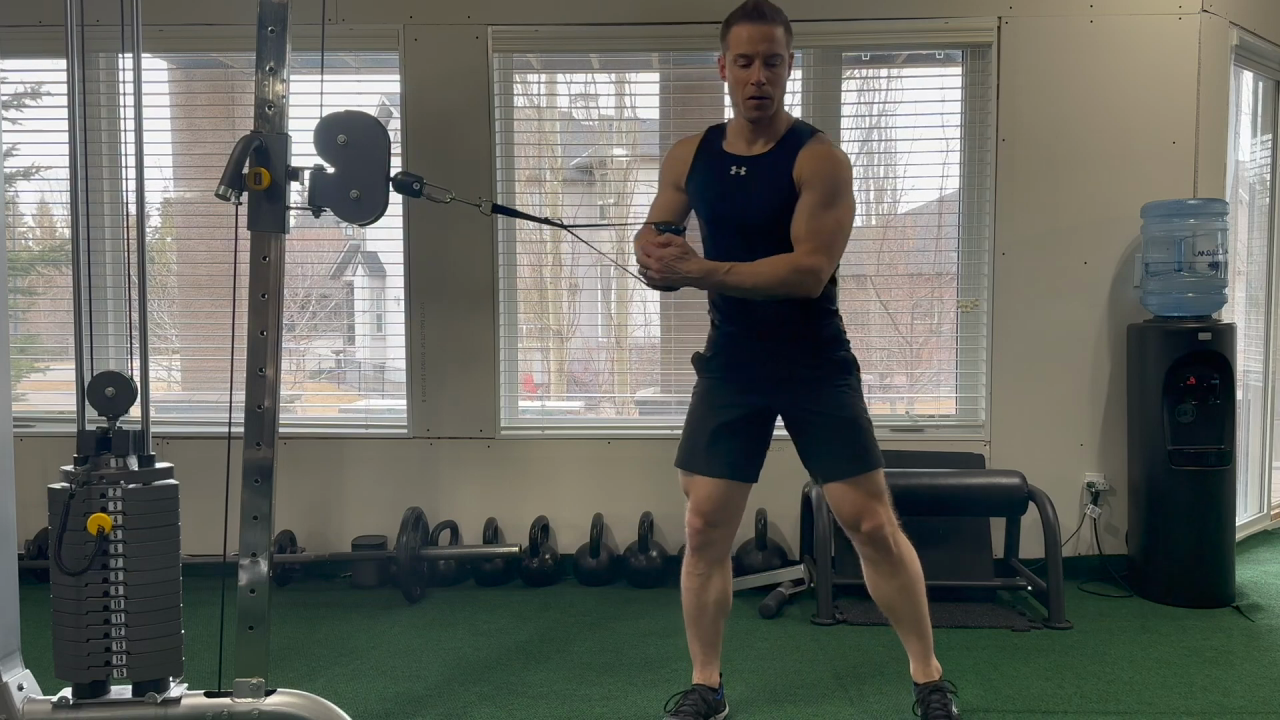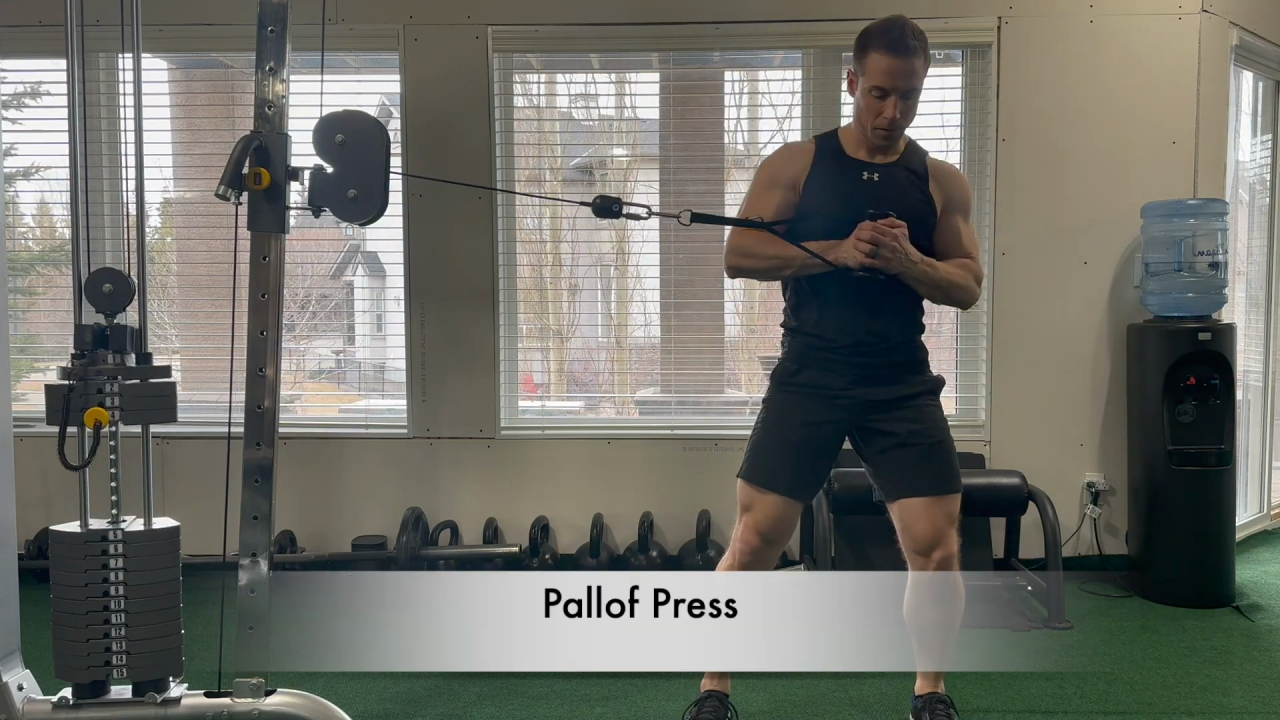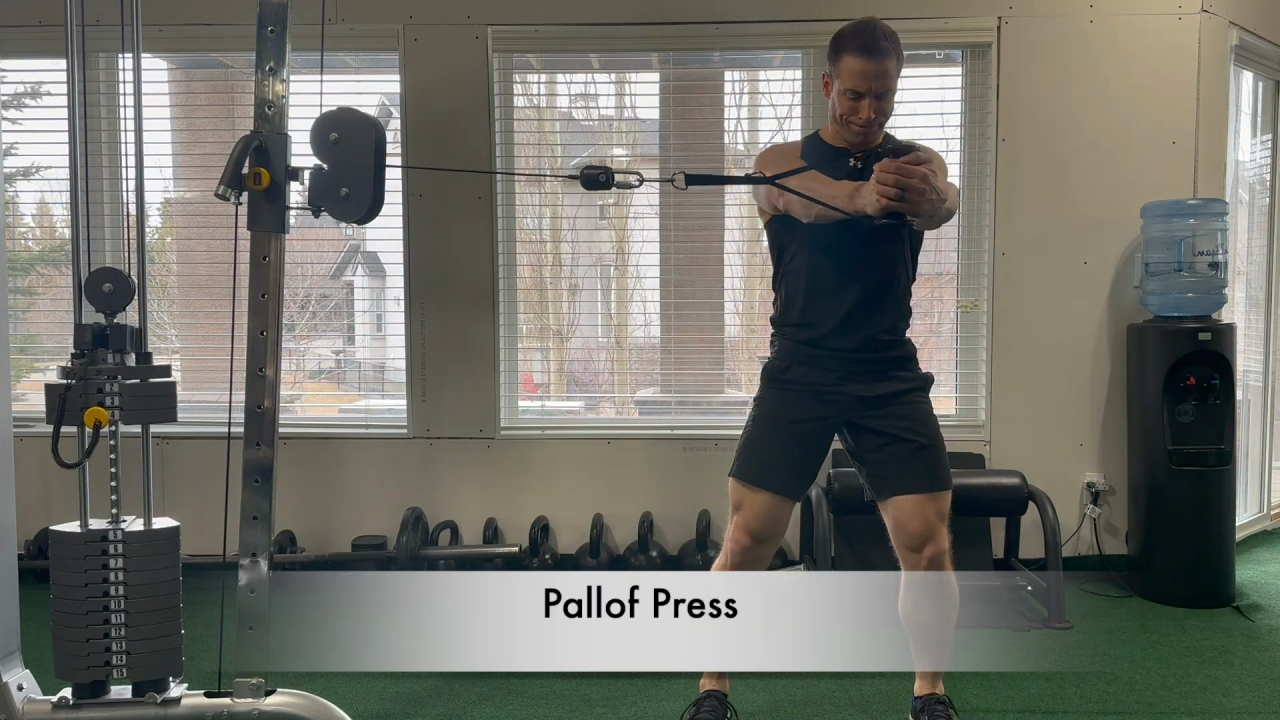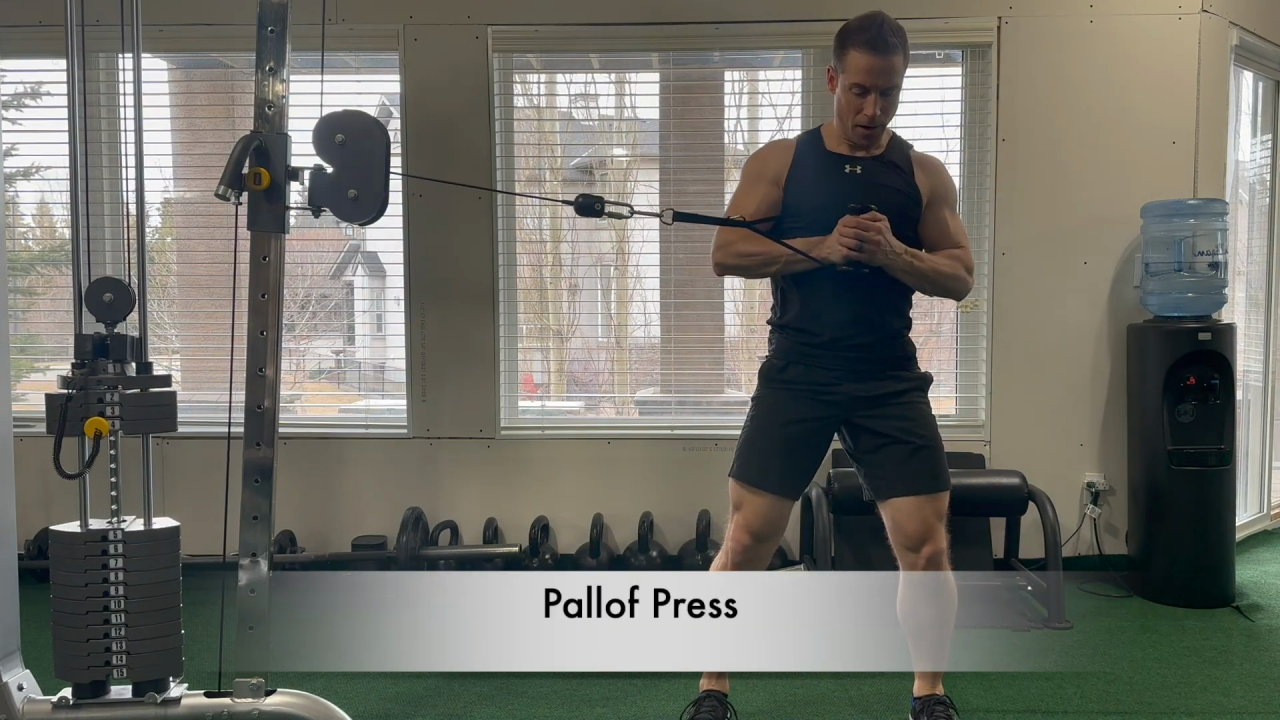
dt=1s
person 1, frame 1
left shoulder: (820, 158)
right shoulder: (690, 154)
left elbow: (808, 272)
right elbow: (654, 234)
left wrist: (700, 270)
right wrist: (653, 255)
left hip: (815, 367)
right hip: (731, 365)
left knee: (873, 527)
right knee: (704, 530)
person 1, frame 2
left shoulder: (941, 181)
right shoulder: (796, 163)
left elbow: (969, 285)
right elbow: (739, 255)
left wrist: (906, 261)
right wrist: (838, 251)
left hip: (902, 385)
right hip: (808, 378)
left knee: (937, 551)
right knee: (753, 543)
person 1, frame 3
left shoulder: (916, 159)
right shoulder: (783, 160)
left elbow: (944, 206)
right elbow: (806, 202)
left wrist: (929, 194)
right wrist: (864, 194)
left hip: (889, 376)
right hip: (800, 373)
left knee: (929, 546)
right knee: (745, 542)
person 1, frame 4
left shoulder: (924, 174)
right shoulder: (780, 161)
left elbow: (960, 276)
right elbow: (726, 253)
left wrist: (891, 252)
right wrist: (821, 248)
left hip: (889, 380)
right hip: (796, 374)
left knee: (926, 549)
right knee: (744, 543)
